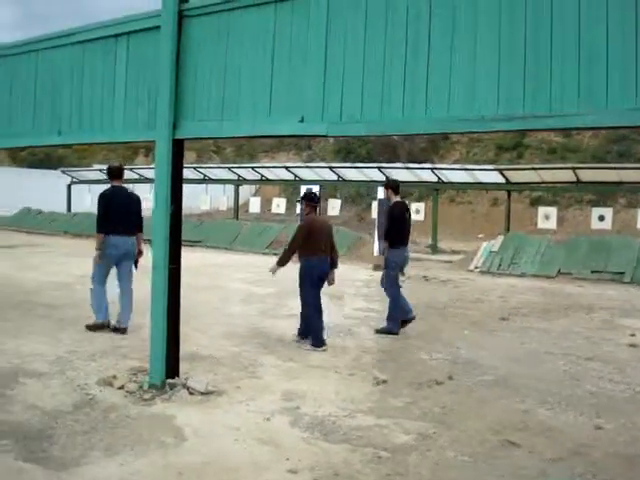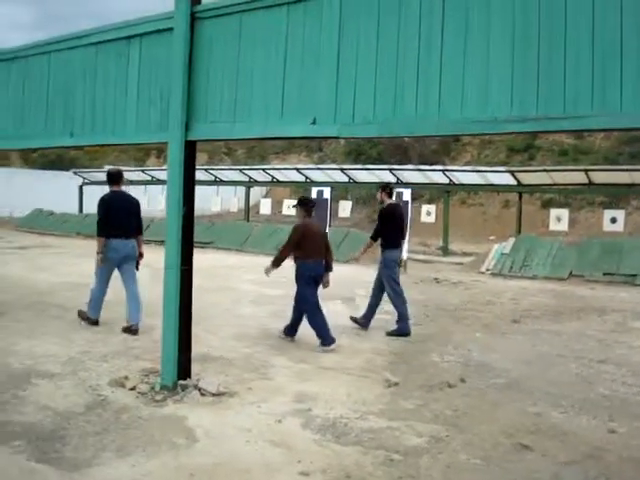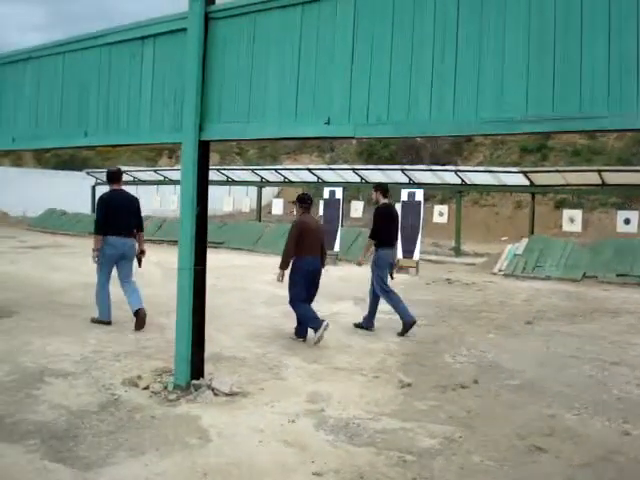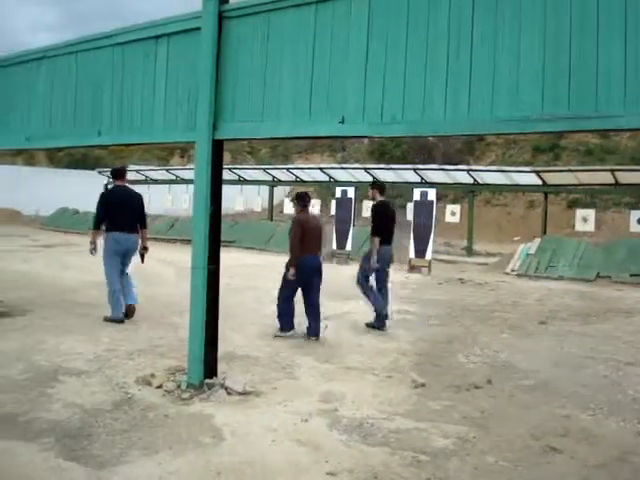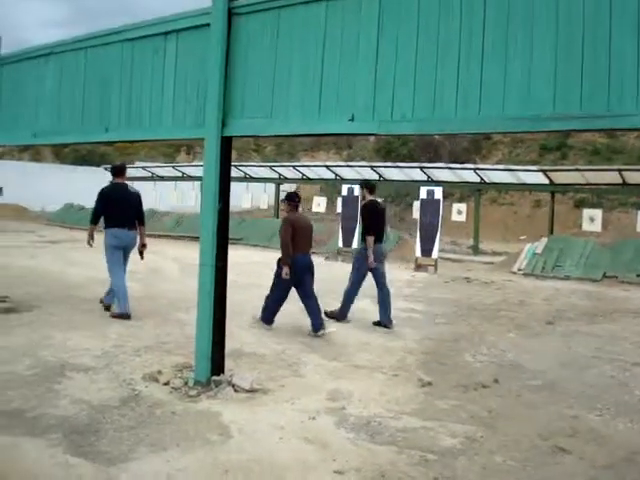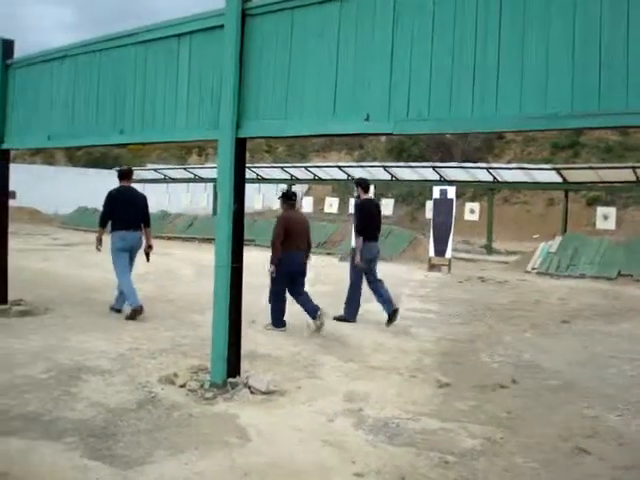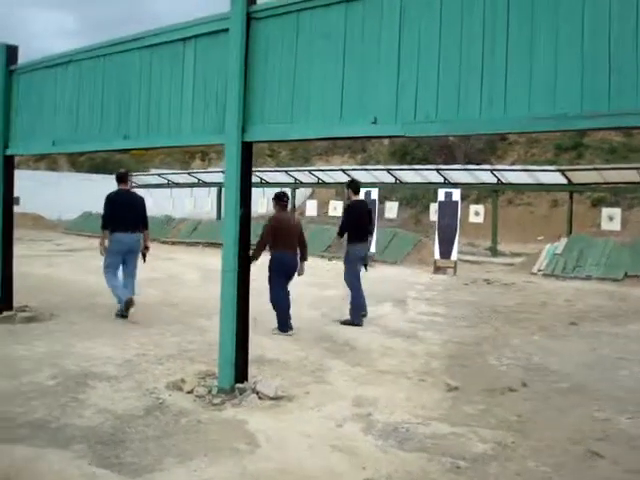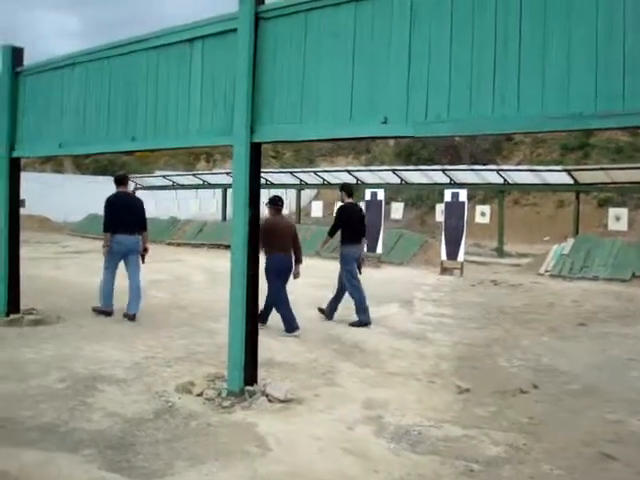
dt=0.2s
person 1, frame 1
left shoulder: (106, 195)
right shoulder: (134, 197)
left elbow: (101, 224)
right elbow: (139, 225)
left wrist: (98, 248)
right wrist: (139, 246)
left hip: (112, 242)
right hip: (130, 243)
left knee: (98, 280)
right knee: (126, 285)
left ankle: (101, 320)
right ankle: (122, 324)
person 1, frame 2
left shoulder: (105, 200)
right shoulder: (133, 201)
left elbow: (101, 228)
right elbow: (139, 228)
left wrist: (100, 251)
right wrist: (140, 249)
left hip: (112, 245)
right hip: (130, 245)
left knee: (100, 283)
right knee: (131, 286)
left ankle: (92, 315)
right ankle: (133, 323)
person 1, frame 3
left shoulder: (104, 198)
right shoulder: (133, 199)
left elbow: (99, 226)
right elbow: (139, 225)
left wrist: (96, 248)
right wrist: (141, 246)
left hip: (110, 243)
right hip: (128, 243)
left knee: (103, 281)
right knee: (127, 281)
left ankle: (104, 316)
right ankle: (138, 309)
person 1, frame 4
left shoulder: (107, 195)
right shoulder: (136, 196)
left elbow: (99, 220)
right elbow: (142, 221)
left wrist: (93, 241)
right wrist: (144, 242)
left hip: (114, 238)
right hip: (132, 238)
left knee: (112, 278)
right knee: (122, 273)
left ankle: (117, 314)
right ankle: (130, 304)
person 1, frame 5
left shoulder: (106, 191)
right shoulder: (134, 193)
left elbow: (96, 214)
right elbow: (140, 219)
left wrist: (90, 233)
right wrist: (142, 240)
left hip: (113, 234)
right hip: (131, 235)
left knee: (116, 273)
right knee: (120, 271)
left ankle: (123, 310)
right ankle: (108, 301)
person 1, frame 6
left shoulder: (113, 194)
right shoulder: (140, 196)
left elbow: (105, 217)
right elbow: (146, 221)
left wrist: (99, 237)
right wrist: (148, 241)
left hip: (120, 236)
right hip: (136, 236)
left knee: (123, 274)
right knee: (125, 273)
left ankle: (136, 305)
right ankle: (118, 304)
person 1, frame 7
left shoulder: (111, 197)
right shoulder: (139, 199)
left elbow: (106, 221)
right elbow: (144, 223)
left wrist: (102, 241)
right wrist: (146, 243)
left hip: (117, 238)
right hip: (135, 238)
left knee: (110, 272)
right knee: (130, 276)
left ankle: (126, 299)
right ankle: (123, 309)
person 1, frame 8
left shoulder: (111, 200)
right shoulder: (137, 201)
left elbow: (107, 224)
right elbow: (143, 225)
left wrist: (105, 244)
right wrist: (145, 244)
left hip: (118, 240)
right hip: (134, 240)
left knee: (108, 274)
right knee: (134, 277)
left ankle: (106, 307)
right ankle: (132, 311)
person 2, frame 1
left shoulder: (393, 209)
right shoulder: (405, 207)
left elbow: (388, 235)
left wrist: (381, 257)
left hip: (395, 252)
right hip: (403, 251)
left knee: (391, 288)
right knee: (389, 284)
left ankle: (393, 326)
right ankle: (406, 314)
person 2, frame 2
left shoulder: (386, 211)
right shoulder: (399, 209)
left elbow: (376, 234)
left wrist: (361, 252)
left hip: (389, 254)
right hip: (395, 252)
left knee: (394, 291)
right knee: (378, 287)
left ankle: (403, 327)
right ankle: (365, 320)
person 2, frame 3
left shoulder: (380, 210)
right shoulder: (393, 210)
left elbow: (374, 234)
left wrist: (364, 255)
left hip: (381, 253)
right hip: (390, 252)
left knee: (382, 289)
right knee: (376, 288)
left ankle: (407, 318)
right ankle: (368, 322)
person 2, frame 4
left shoulder: (377, 207)
right shoulder: (390, 208)
left elbow: (376, 232)
left wrist: (373, 255)
left hip: (378, 249)
right hip: (388, 249)
left knee: (362, 279)
right knee: (382, 285)
left ankle: (381, 310)
right ankle: (379, 321)
person 2, frame 5
left shoulder: (366, 206)
right shoulder: (381, 207)
left elbow: (369, 231)
left wrist: (370, 254)
left hip: (368, 249)
right hip: (380, 248)
left knee: (354, 282)
right knee: (381, 284)
left ankle: (342, 313)
right ankle: (386, 319)
person 2, frame 6
left shoulder: (360, 205)
right shoulder: (376, 204)
left elbow: (359, 231)
left wrist: (357, 254)
left hip: (364, 247)
right hip: (375, 246)
left knee: (355, 282)
right knee: (373, 280)
left ankle: (349, 314)
right ankle: (391, 308)
person 2, frame 7
left shoulder: (350, 207)
right shoulder: (367, 206)
left elbow: (342, 230)
left hip: (354, 247)
right hip: (364, 246)
left knee: (353, 281)
right knee: (353, 279)
left ankle: (356, 318)
right ankle: (361, 309)
person 2, frame 8
left shoulder: (343, 209)
right shoulder: (359, 209)
left elbow: (333, 230)
right elbow: (363, 233)
left wrist: (321, 246)
right wrist: (361, 253)
left hip: (347, 249)
right hip: (357, 248)
left knee: (353, 284)
right knee: (343, 281)
left ankle: (364, 318)
right ankle: (329, 311)
person 3, frame 1
left shoulder: (307, 222)
right shoulder: (326, 223)
left elbow: (293, 245)
right elbow: (333, 248)
left wrist: (279, 264)
right wrist: (332, 270)
left hip: (310, 265)
right hip: (325, 264)
left knee: (311, 303)
right knee: (312, 301)
left ankle: (318, 342)
right ankle: (304, 333)
person 3, frame 2
left shoulder: (301, 226)
right shoulder: (320, 228)
left elbow: (287, 248)
right elbow: (328, 251)
left wrist: (273, 265)
right wrist: (327, 273)
left hip: (305, 268)
right hip: (318, 268)
left knee: (311, 305)
right knee: (301, 301)
left ankle: (327, 341)
right ankle: (289, 331)
person 3, frame 3
left shoulder: (299, 222)
right shoulder: (318, 224)
left elbow: (289, 247)
right elbow: (323, 249)
left wrist: (282, 268)
right wrist: (320, 267)
left hip: (301, 264)
right hip: (315, 264)
left knee: (296, 301)
right knee: (305, 299)
left ankle: (318, 324)
right ankle: (300, 333)
person 3, frame 4
left shoulder: (298, 220)
right shoulder: (316, 221)
left elbow: (294, 244)
left wrist: (291, 266)
left hip: (301, 262)
right hip: (316, 262)
left knee: (285, 296)
right knee: (312, 299)
left ankle: (286, 328)
right ankle: (313, 332)
person 3, frame 5
left shoulder: (288, 219)
right shoulder: (307, 221)
left elbow: (286, 243)
left wrist: (285, 265)
left hip: (292, 261)
right hip: (306, 260)
left knee: (277, 293)
right knee: (308, 295)
left ankle: (266, 319)
right ankle: (318, 327)
person 3, frame 6
left shoulder: (283, 218)
right shoulder: (304, 219)
left elbow: (276, 242)
right elbow: (308, 243)
left wrist: (273, 263)
right wrist: (303, 259)
left hip: (286, 259)
right hip: (300, 259)
left knee: (277, 292)
right knee: (298, 291)
left ankle: (278, 324)
right ankle: (315, 312)
person 3, frame 7
left shoulder: (274, 219)
right shoulder: (295, 220)
left elbow: (263, 241)
right elbow: (303, 243)
left wrist: (252, 259)
right wrist: (302, 262)
left hip: (279, 259)
right hip: (293, 259)
left knee: (277, 294)
right knee: (282, 291)
left ankle: (285, 327)
right ankle: (285, 324)
person 3, frame 8
left shoulder: (268, 223)
right shoulder: (290, 224)
left elbow: (258, 243)
right elbow: (297, 246)
right wrist: (297, 265)
left hip: (274, 261)
right hip: (287, 261)
left knee: (278, 295)
right knee: (274, 292)
left ankle: (292, 328)
right ankle: (261, 319)
